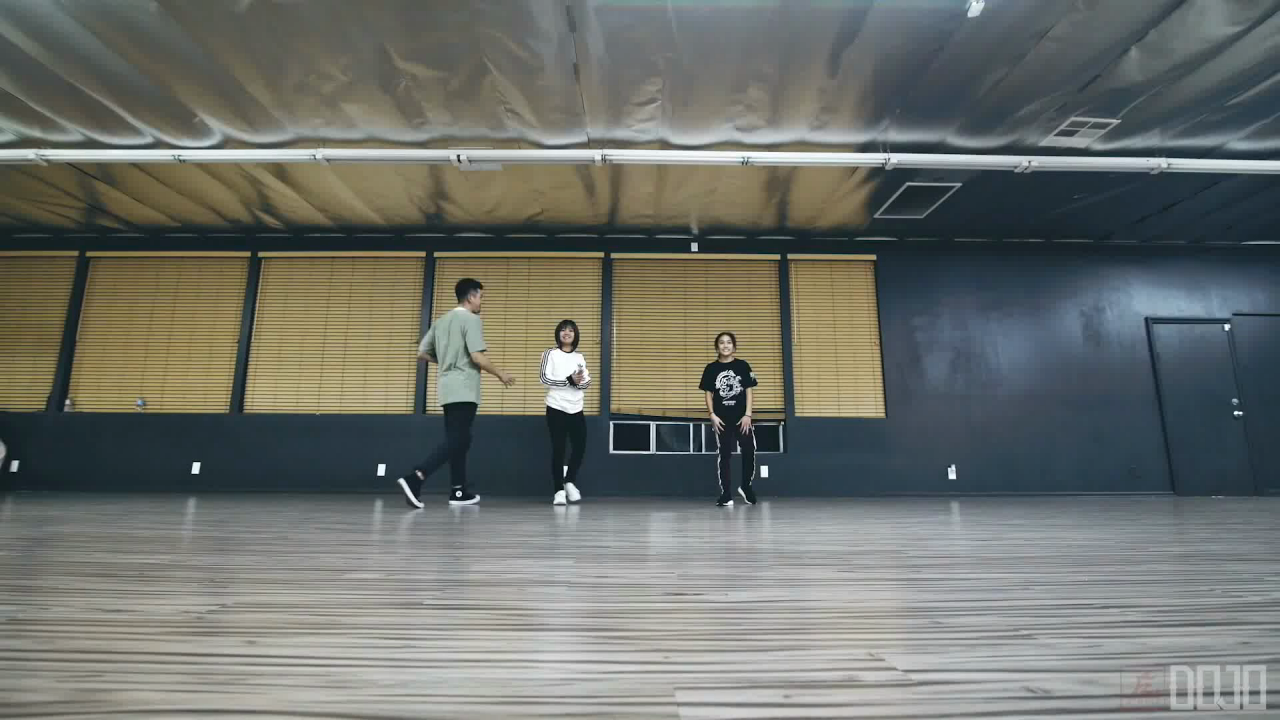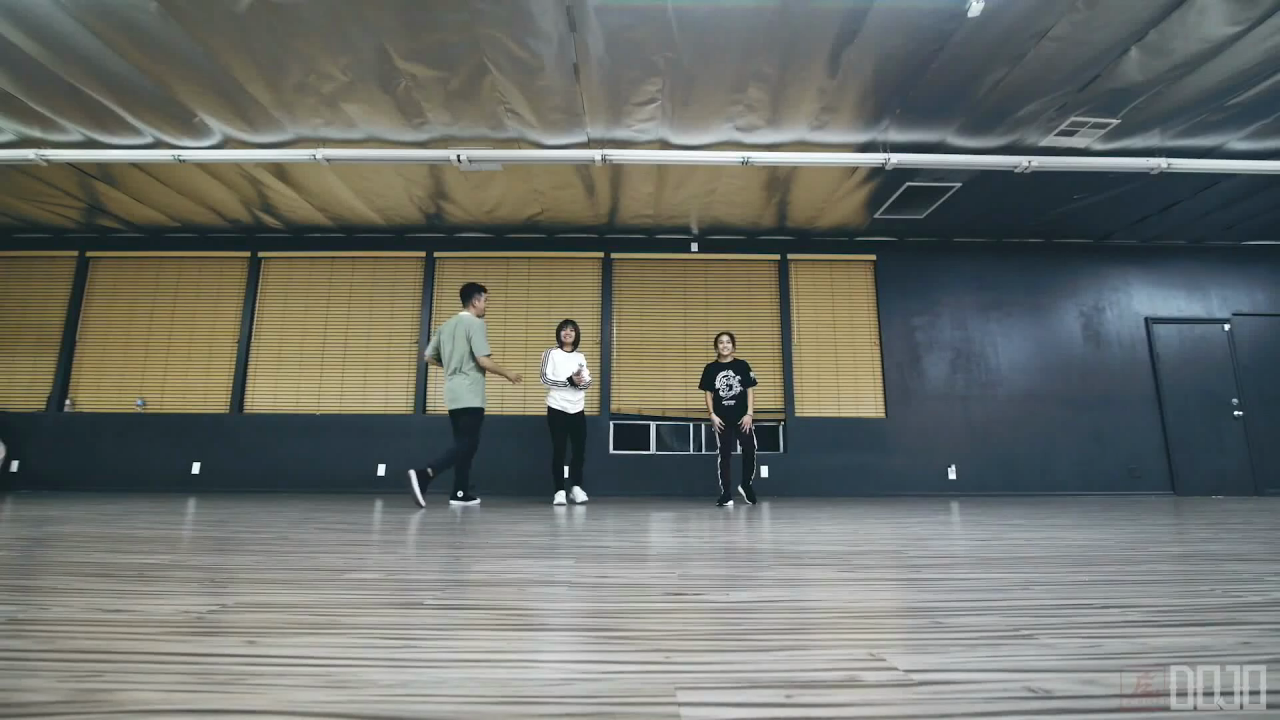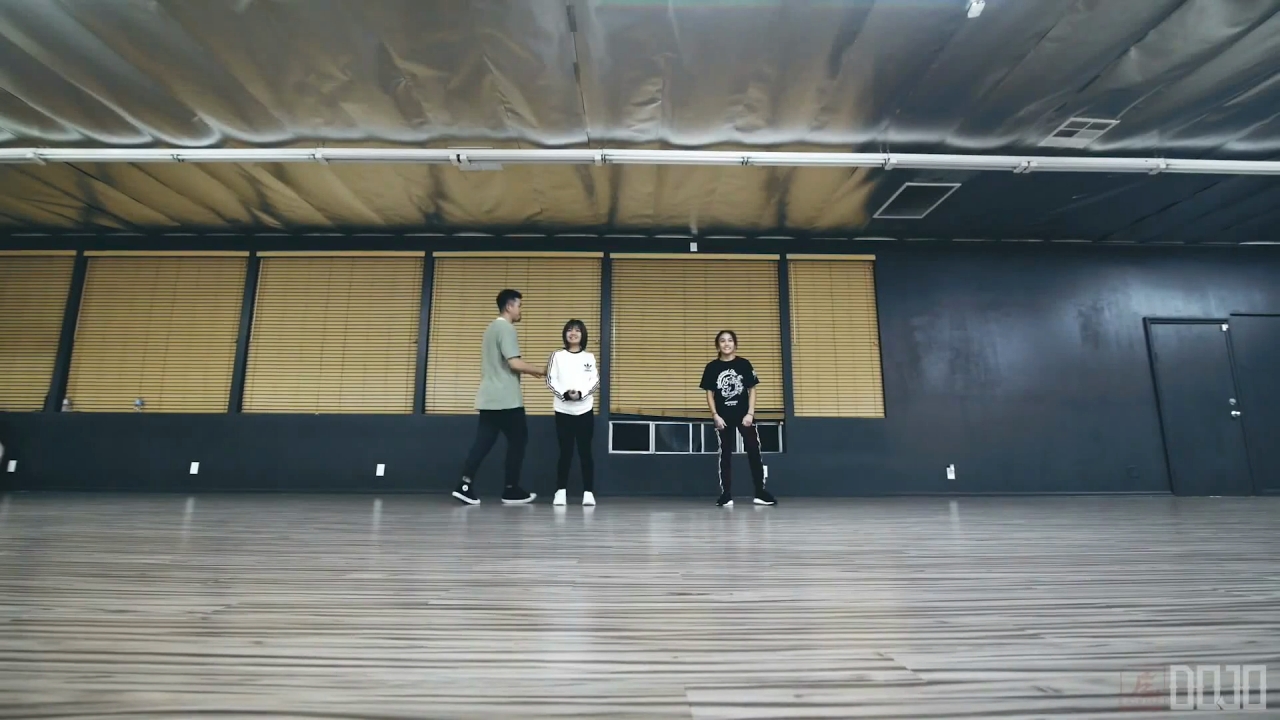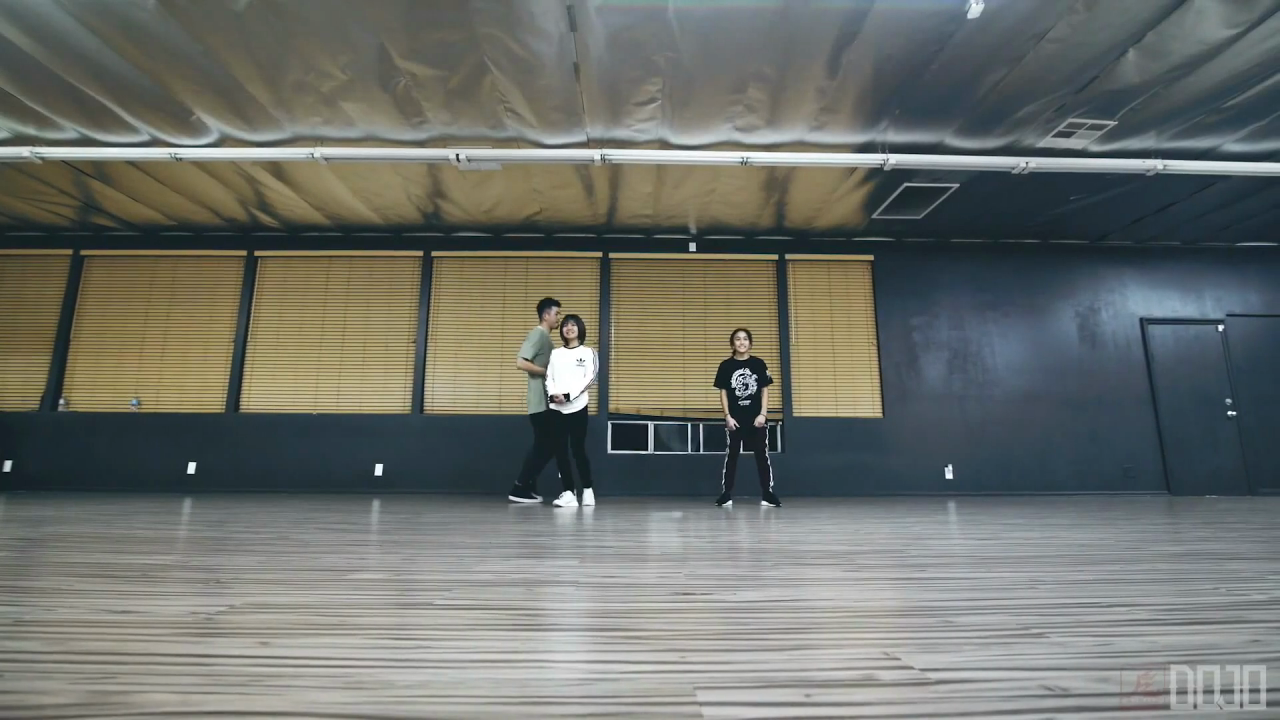
dt=0.3s
person 1, frame 1
left shoulder: (441, 321)
right shoulder: (471, 320)
left elbow: (422, 352)
right elbow: (477, 357)
right wrist: (500, 374)
left hip: (448, 389)
right hip: (464, 391)
left knee: (459, 439)
right knee: (456, 440)
left ankle: (459, 491)
right ankle: (414, 479)
person 1, frame 2
left shoulder: (446, 326)
right shoulder: (475, 324)
left elbow: (429, 357)
right elbow: (484, 361)
right wrist: (508, 374)
left hip: (453, 394)
right hip: (469, 395)
left knee: (464, 443)
right knee: (467, 444)
left ankle: (461, 492)
right ankle: (423, 475)
person 1, frame 3
left shoulder: (491, 329)
right shoulder: (507, 329)
right elbow: (515, 363)
left wrist: (531, 370)
right wrist: (538, 371)
left hip: (488, 397)
right hip: (506, 398)
left knee: (484, 441)
right knee: (518, 441)
left ankle: (465, 486)
right ankle: (512, 490)
person 1, frame 4
left shoulder: (543, 337)
right shoulder: (538, 335)
right elbow: (520, 363)
right wrist: (547, 372)
left hip: (545, 401)
right hip: (542, 402)
left knee: (544, 444)
right knee: (544, 445)
left ankle: (525, 485)
right ankle: (520, 488)
person 2, frame 1
left shoulder: (579, 357)
right shoulder: (550, 354)
left elbow: (587, 381)
right elbow: (545, 378)
left wrist: (580, 381)
right wrist: (569, 380)
left hip: (576, 409)
right hip: (556, 408)
left knee: (579, 447)
right knee: (558, 449)
left ankle: (569, 482)
right ankle: (559, 491)
person 2, frame 2
left shoulder: (580, 357)
right shoulder: (551, 353)
left elbow: (588, 381)
right elbow: (545, 378)
left wrist: (579, 382)
right wrist: (569, 380)
left hip: (577, 409)
right hip: (557, 408)
left knee: (579, 448)
right knee: (559, 450)
left ankle: (576, 487)
right ankle: (559, 491)
person 2, frame 3
left shoulder: (589, 357)
right shoulder: (557, 356)
left elbow: (596, 382)
right elbow: (551, 380)
left wrist: (580, 393)
right wrist: (565, 393)
left hip: (584, 410)
right hip: (562, 410)
left knee: (585, 451)
right knee: (565, 451)
left ankle: (588, 492)
right ankle: (561, 491)
person 2, frame 4
left shoulder: (588, 353)
right shoulder: (555, 353)
left elbow: (590, 378)
right elbow: (549, 378)
left wrist: (568, 396)
right wrist: (552, 394)
left hip: (578, 407)
right hip: (557, 408)
left knee: (578, 449)
right knee: (560, 451)
left ankle: (587, 489)
right ankle: (569, 492)
person 3, frame 1
left shoulder: (743, 366)
right shoulder: (711, 368)
left elbow: (749, 391)
right elbow: (708, 394)
left wrist: (748, 415)
right wrist: (712, 415)
left hip: (741, 417)
right hip: (721, 418)
left knee: (749, 451)
right knee: (724, 454)
left ankle: (746, 486)
right ankle: (726, 494)
person 3, frame 2
left shoulder: (742, 366)
right shoulder: (710, 368)
left elbow: (750, 391)
right elbow: (708, 394)
left wrist: (749, 414)
right wrist: (712, 414)
left hip: (742, 416)
right hip: (721, 418)
left knee: (749, 450)
right knee: (724, 454)
left ankle: (746, 485)
right ankle: (726, 494)
person 3, frame 3
left shoulder: (744, 364)
right shoulder: (712, 367)
left elbow: (752, 390)
right elbow: (709, 393)
left wrist: (750, 413)
right wrist: (715, 415)
left hip: (744, 415)
right hip: (723, 417)
left knee: (754, 451)
right knee: (725, 454)
left ankle: (761, 492)
right ankle: (726, 494)
person 3, frame 4
left shoulder: (758, 364)
right shoulder: (726, 365)
left elbow: (765, 390)
right elbow: (723, 392)
left wrist: (763, 414)
right wrist: (728, 416)
left hip: (756, 416)
right hip: (735, 417)
left knee: (761, 454)
right knee: (732, 454)
left ankle: (767, 493)
right ankle: (726, 494)
